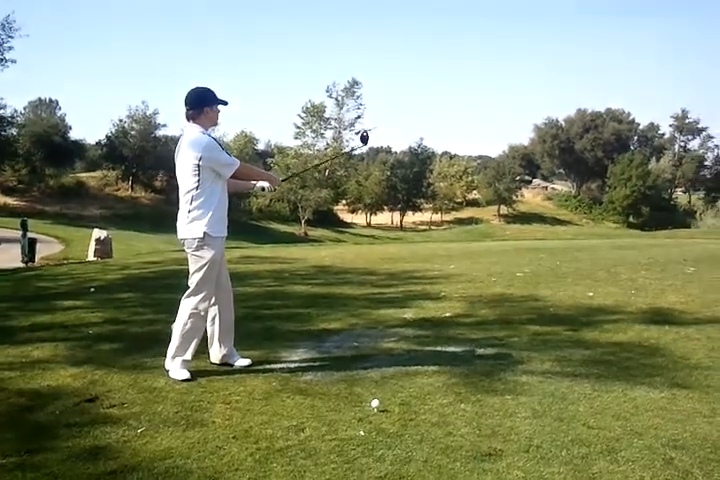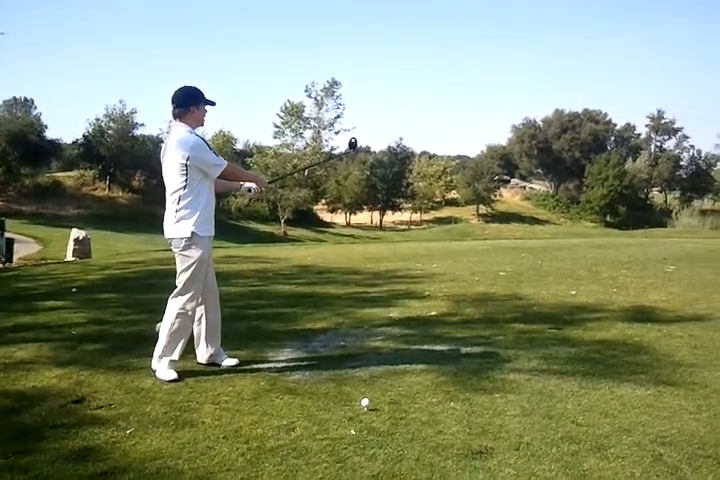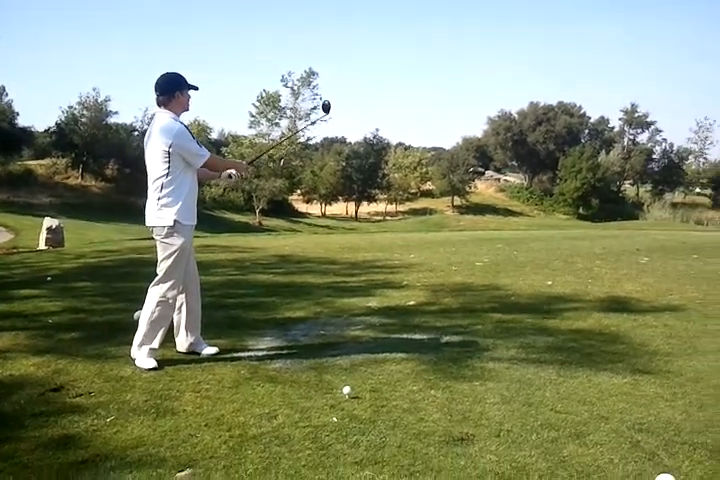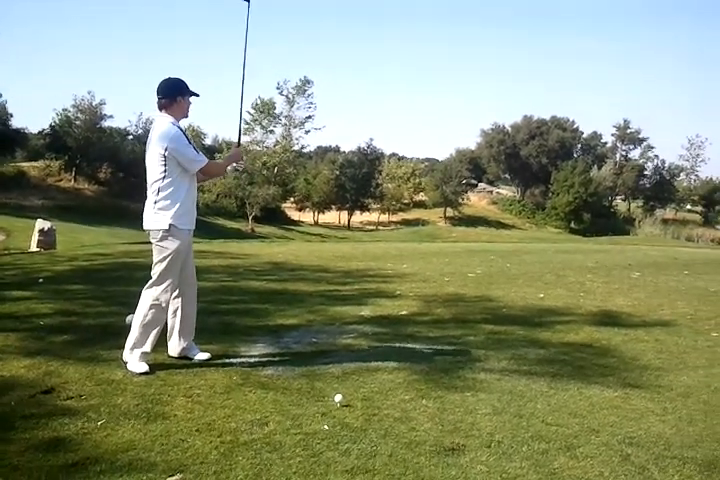
dt=0.3s
person 1, frame 1
left shoulder: (190, 141)
right shoulder: (202, 142)
left elbow: (221, 182)
right elbow: (239, 170)
left wrist: (255, 185)
right wrist: (268, 177)
left hip: (208, 230)
right hip: (202, 231)
left knee: (221, 293)
right knee: (199, 297)
left ankle: (223, 350)
right ankle: (176, 359)
person 1, frame 2
left shoulder: (175, 140)
right shoulder: (190, 141)
left elbow: (208, 182)
right elbow: (226, 169)
left wrist: (241, 186)
right wrist: (255, 179)
left hip: (194, 230)
right hip: (189, 231)
left knee: (207, 293)
right knee: (186, 296)
left ankle: (209, 350)
right ankle: (163, 360)
person 1, frame 3
left shoulder: (160, 126)
right shoulder: (174, 129)
right elbow: (209, 162)
left wrist: (223, 173)
right wrist: (236, 165)
left hip: (177, 218)
right hip: (172, 219)
left knee: (187, 281)
right knee: (167, 284)
left ankle: (189, 338)
right ankle: (142, 348)
person 1, frame 4
left shoulder: (164, 130)
right shoulder: (171, 133)
left elbow: (192, 175)
right elbow: (206, 169)
left wrist: (225, 165)
right wrist: (231, 158)
left hip: (177, 222)
right hip: (169, 223)
left knee: (185, 286)
right knee: (161, 288)
left ankle: (181, 343)
right ankle: (134, 351)
